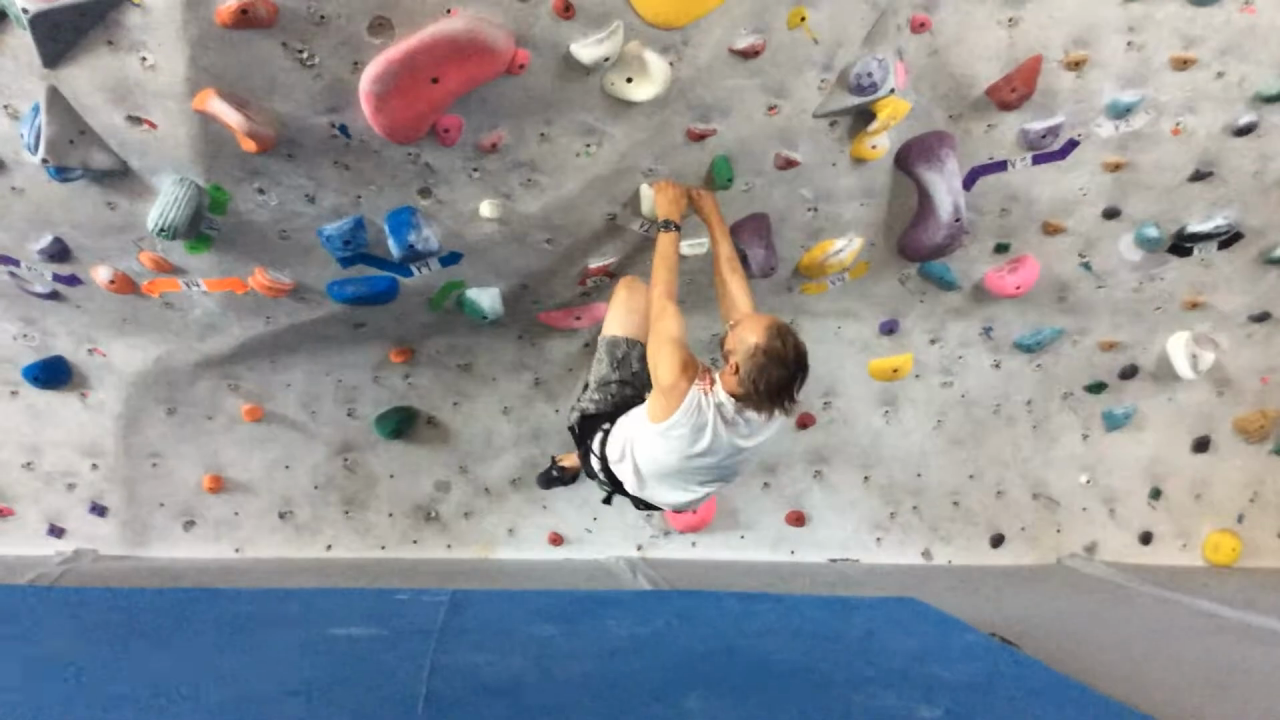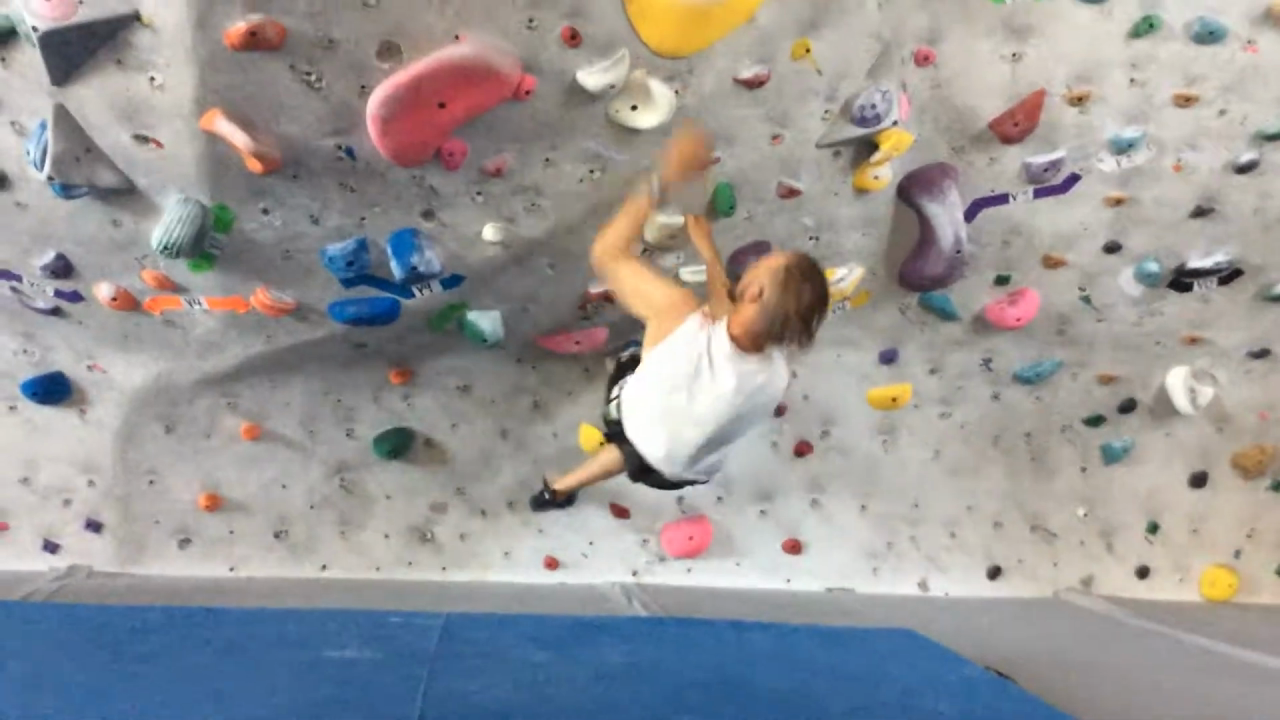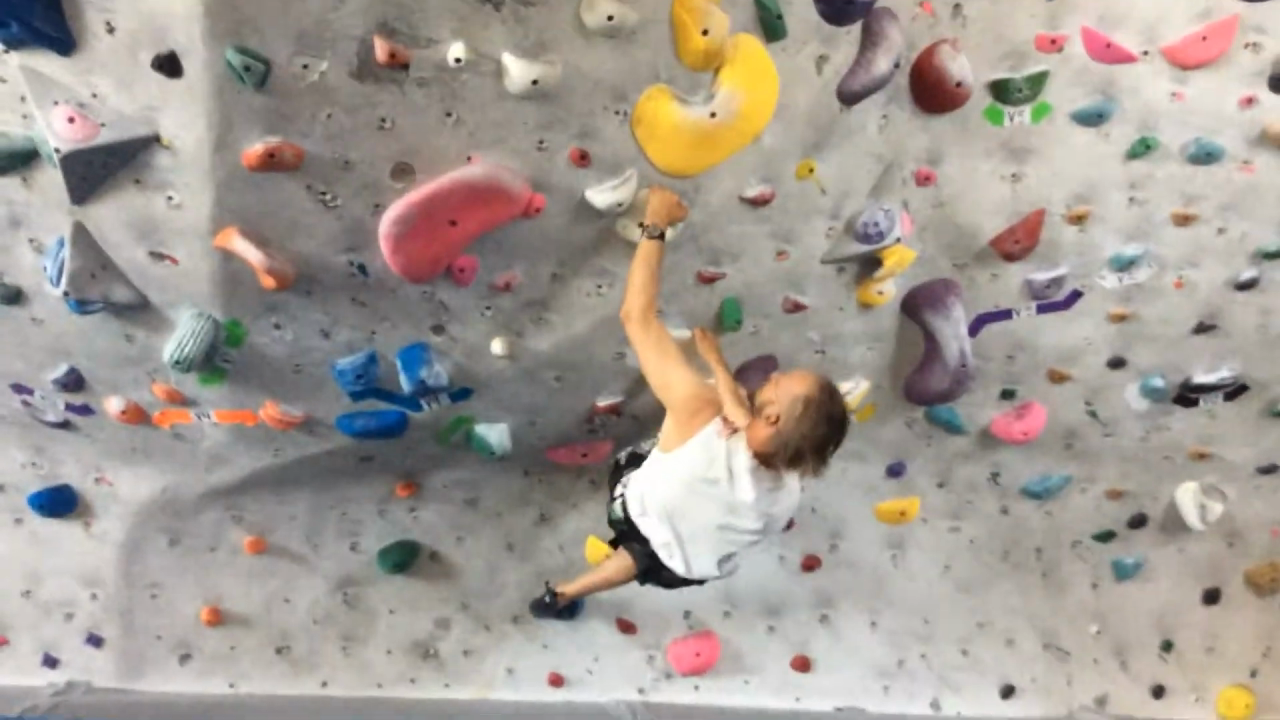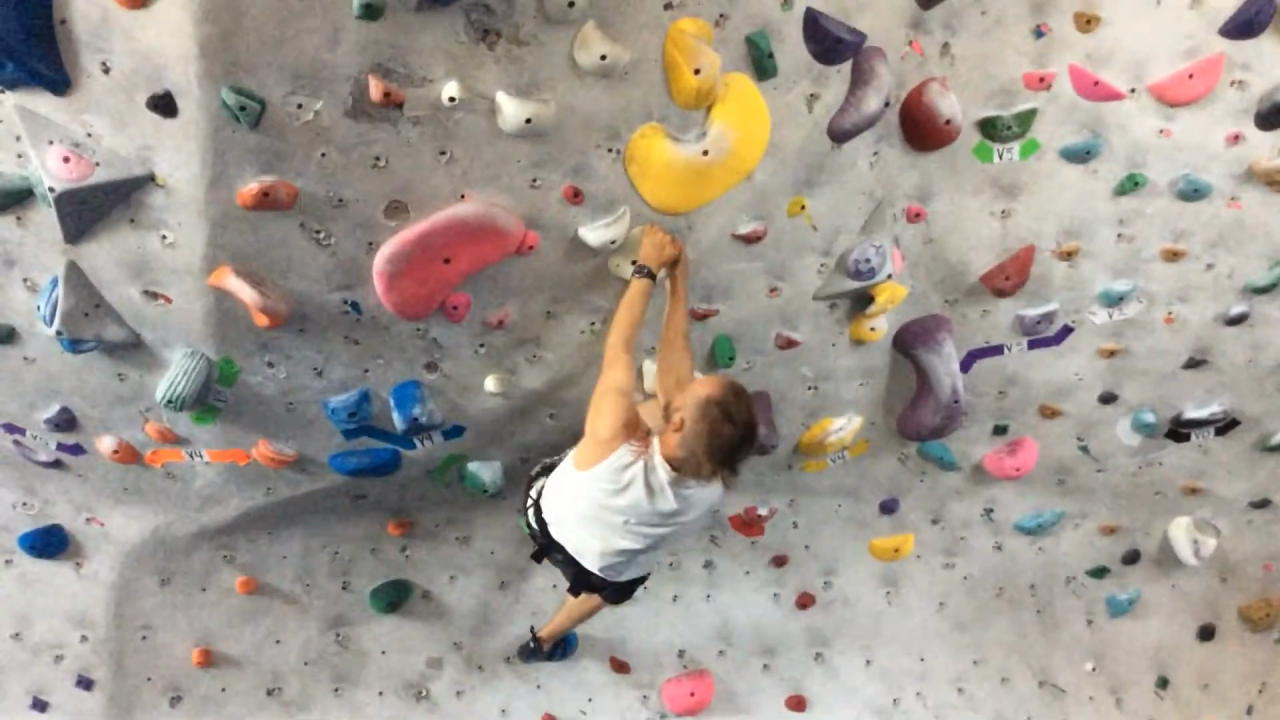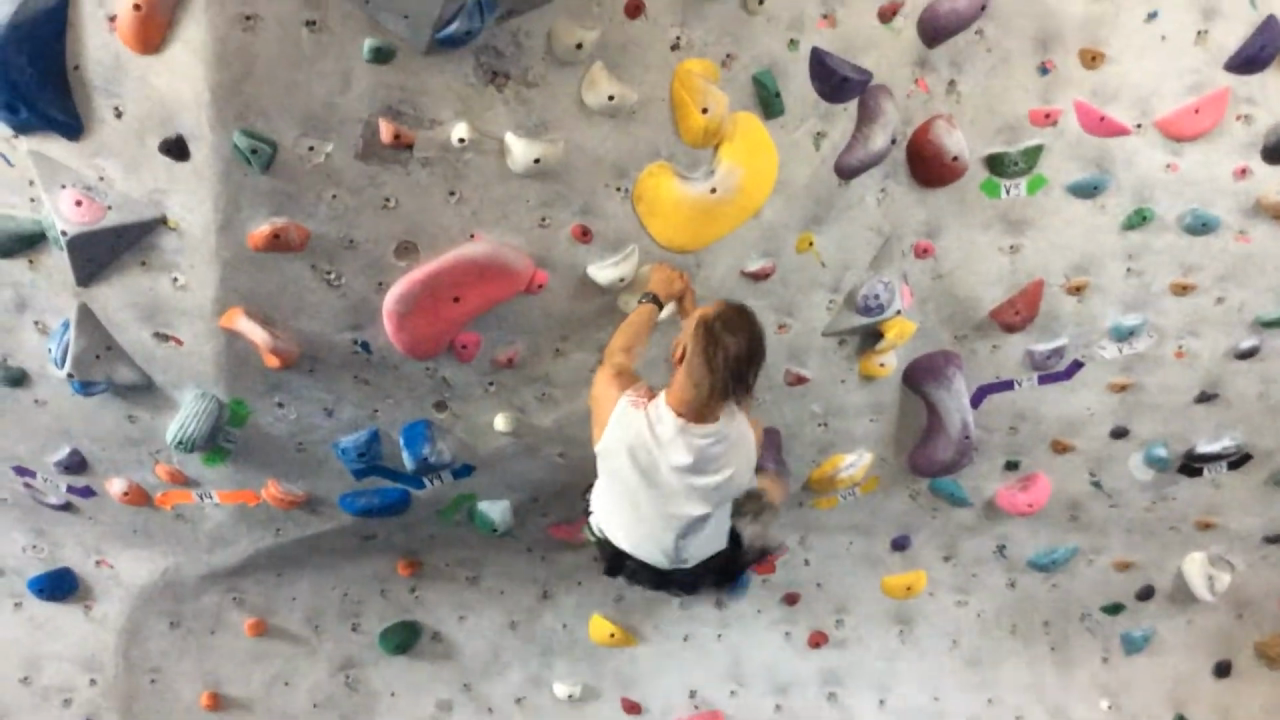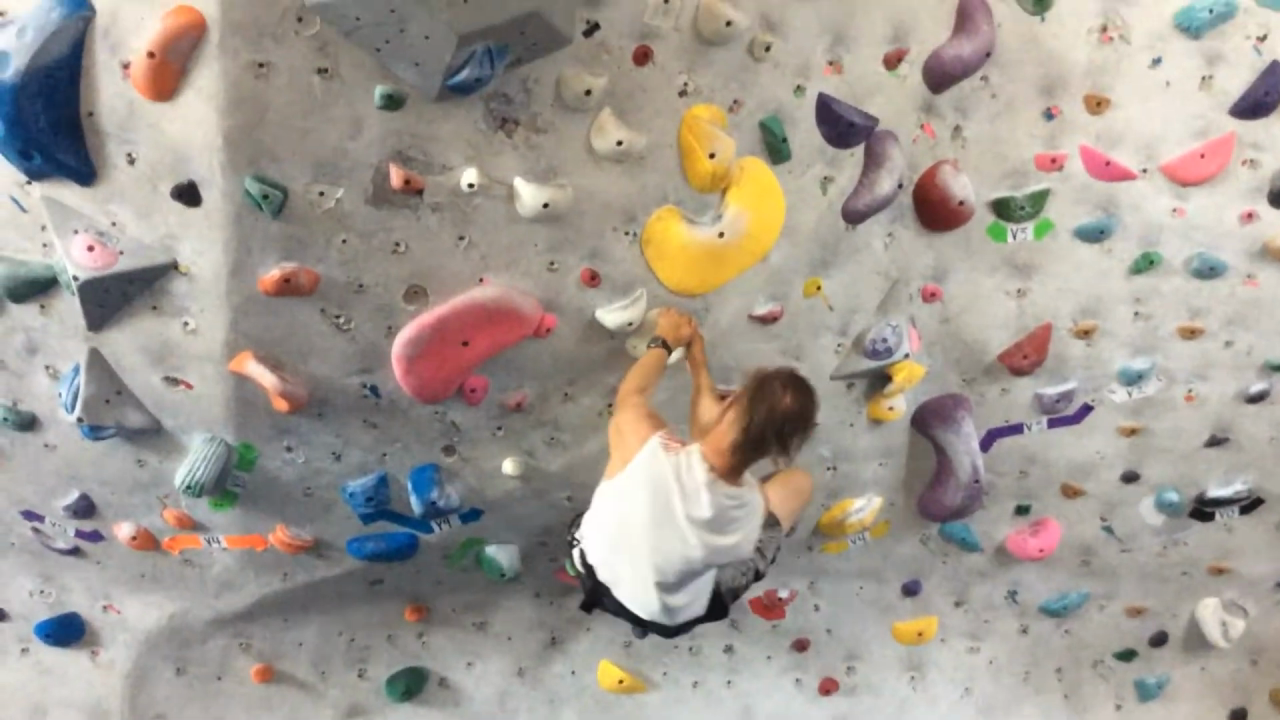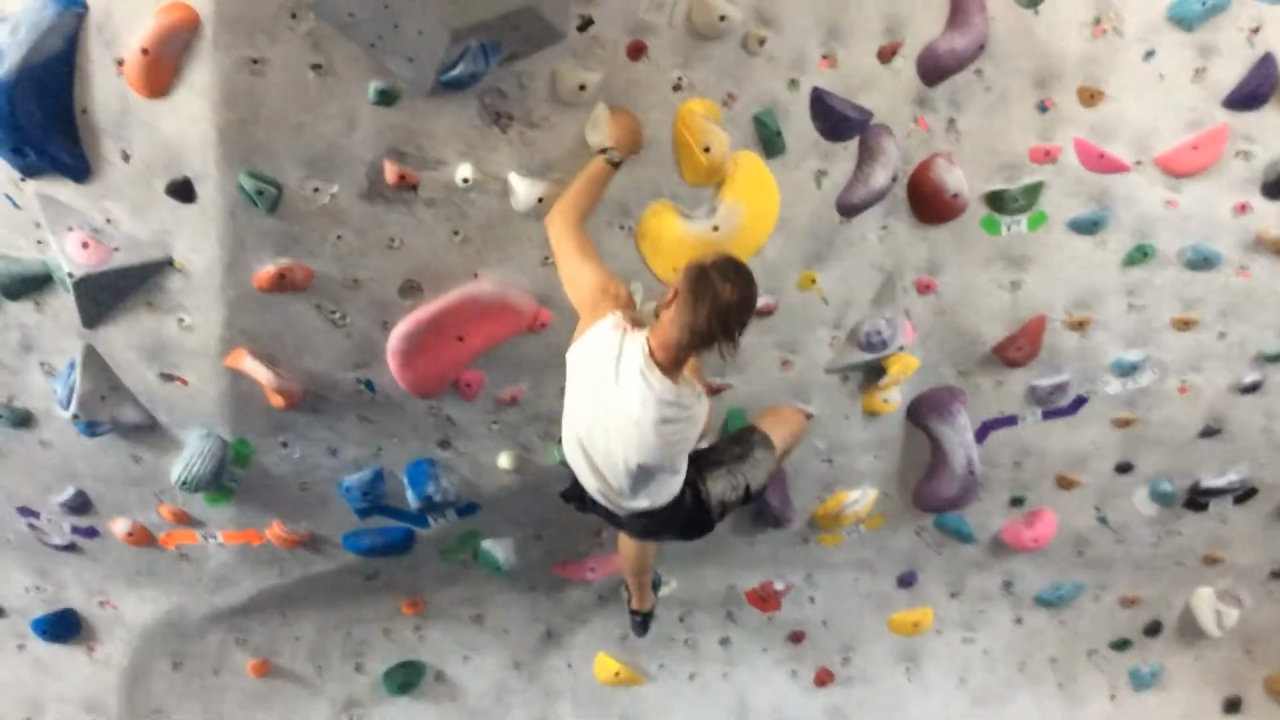
dt=0.7s
person 1, frame 1
left shoulder: (681, 389)
right shoulder: (773, 409)
left elbow: (663, 301)
right elbow: (738, 303)
left wrist: (670, 220)
right wrist: (715, 221)
left hip: (611, 457)
right ankle: (574, 463)
person 1, frame 2
left shoulder: (680, 318)
right shoulder: (775, 378)
left elbow: (606, 250)
left wrist: (663, 179)
right wrist: (708, 249)
left hip: (636, 436)
right hip: (685, 472)
right ankle: (563, 488)
person 1, frame 3
left shoulder: (700, 420)
right shoulder: (785, 497)
left elbow: (637, 317)
left wrist: (655, 227)
right wrist: (716, 360)
left hip: (637, 509)
right hip: (683, 567)
right ankle: (564, 596)
person 1, frame 4
left shoulder: (616, 441)
right shoulder: (708, 488)
left elbow: (618, 348)
right elbow: (674, 365)
left wrist: (647, 267)
right wrist: (677, 284)
left hip: (549, 515)
right hip: (612, 570)
right knee: (604, 586)
right ankle: (545, 641)
person 1, frame 5
left shoulder: (613, 399)
right shoulder: (744, 438)
left elbow: (619, 351)
left wrist: (654, 297)
right wrist: (690, 308)
left hip: (615, 546)
right hip: (694, 571)
right knee: (772, 482)
right ankle: (726, 576)
person 1, frame 6
left shoulder: (641, 440)
right shoulder: (750, 512)
left elbow: (631, 393)
left wrist: (665, 342)
right wrist: (695, 352)
left hip: (596, 574)
right hip: (672, 617)
right knee: (799, 482)
person 1, frame 7
left shoulder: (603, 322)
right shoulder: (691, 413)
left elbow: (561, 221)
left wrist: (613, 152)
left hip: (595, 486)
right hip: (667, 514)
right knee: (790, 418)
left ankle: (640, 603)
right ankle: (755, 486)
